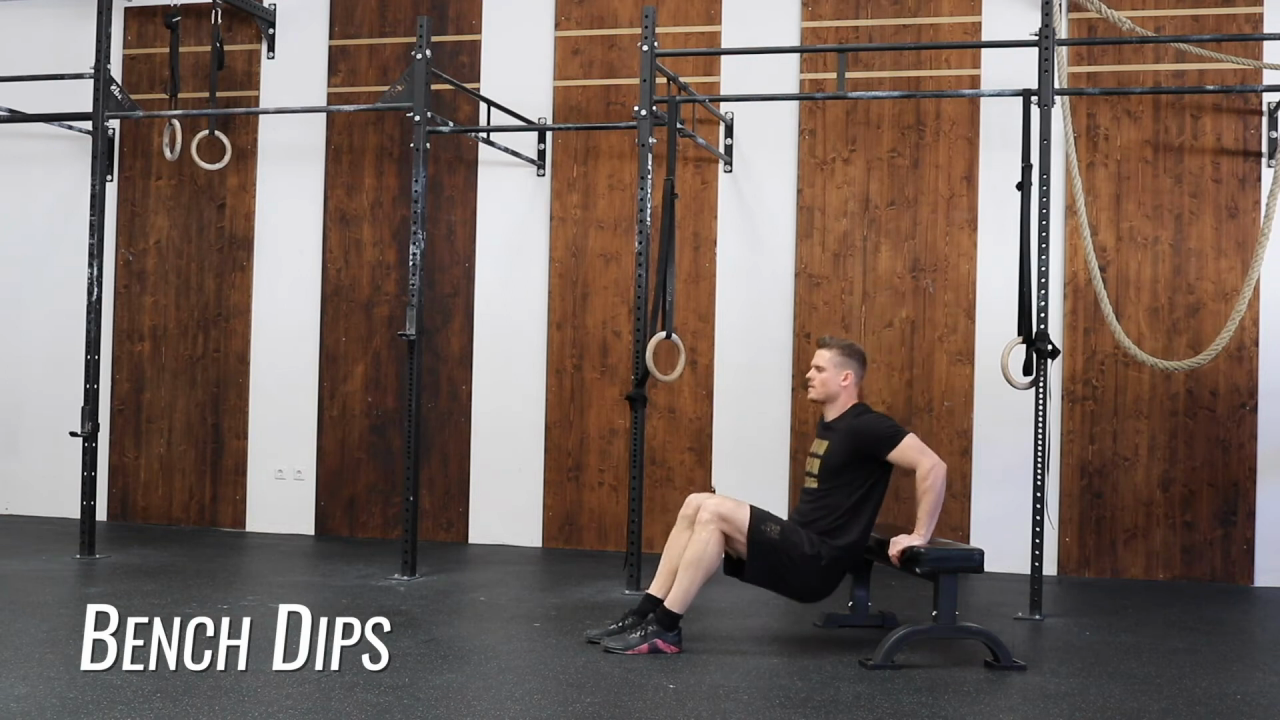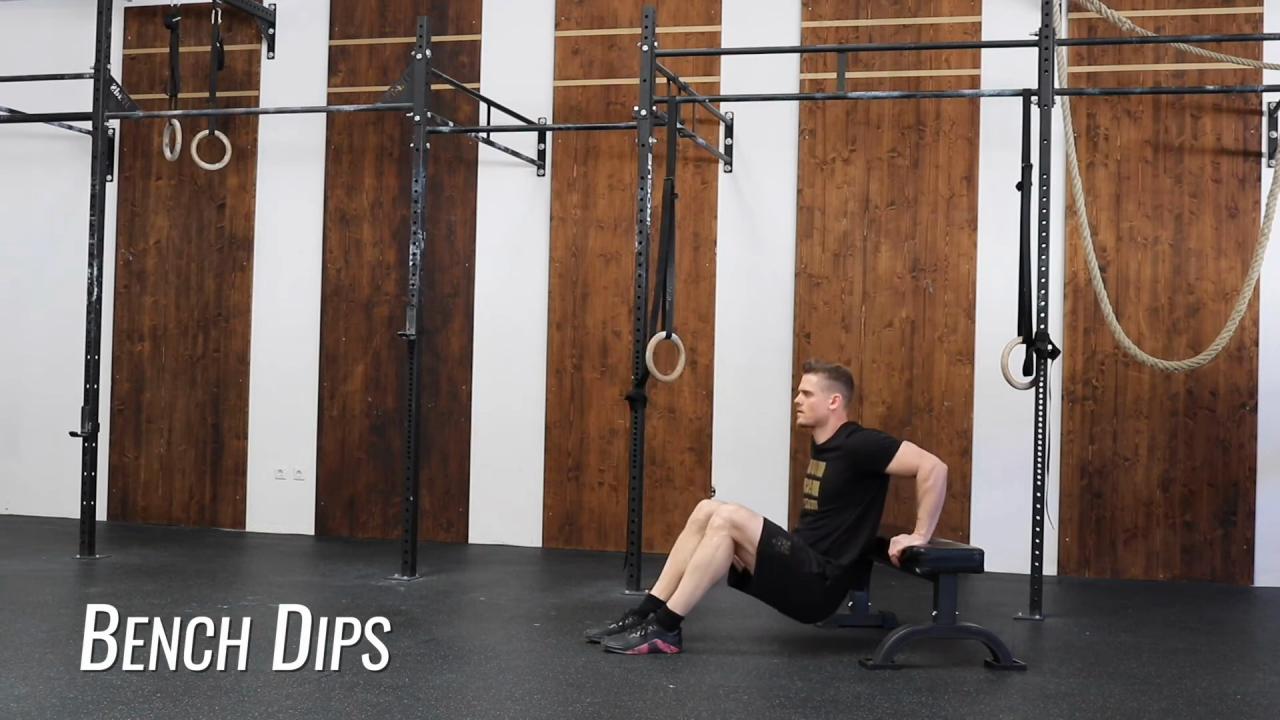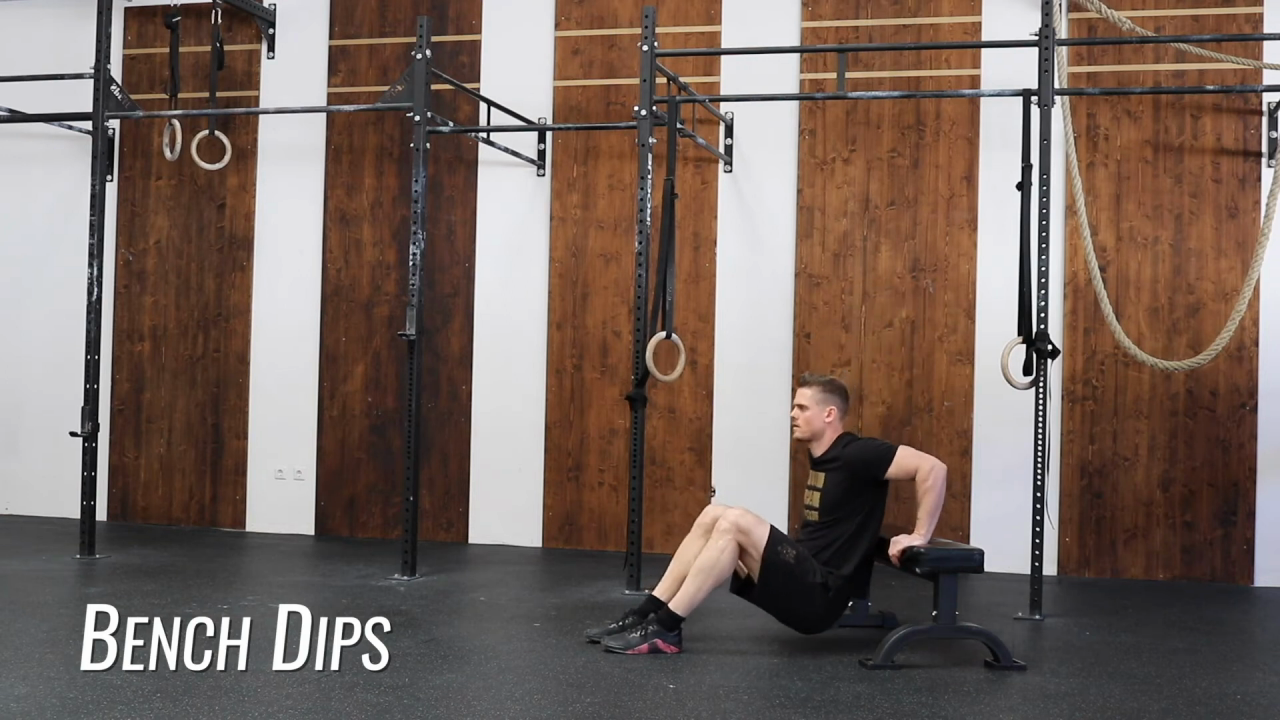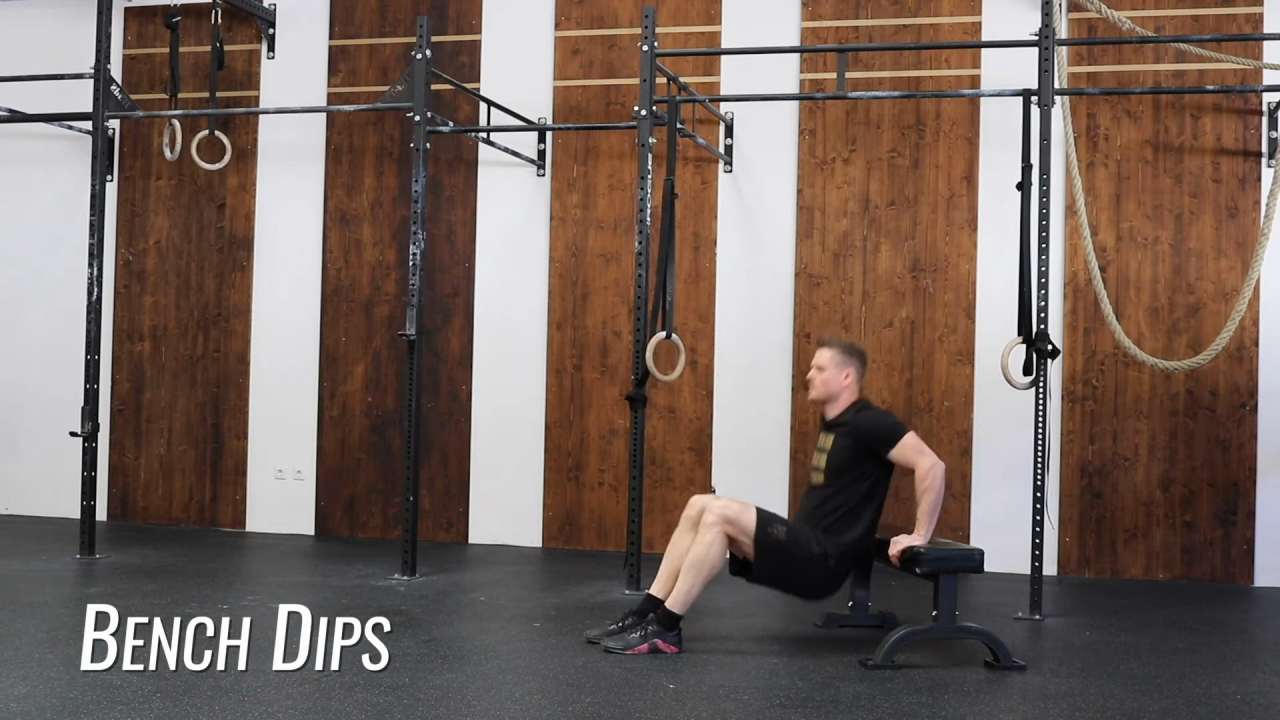
dt=0.4s
person 1, frame 1
left shoulder: (864, 426)
right shoulder: (831, 422)
left elbow: (932, 466)
left wrist: (918, 536)
right wrist: (853, 526)
left hip: (816, 562)
right hip: (799, 547)
left knee: (714, 511)
right knee: (697, 506)
left ankle: (663, 628)
right ankle: (644, 613)
person 1, frame 2
left shoulder: (857, 445)
right shoulder: (824, 443)
left elbow: (933, 467)
left wrist: (919, 537)
left hip: (818, 582)
right hip: (802, 565)
left knee: (727, 518)
right knee: (707, 512)
left ankle: (664, 629)
right ankle: (645, 614)
person 1, frame 3
left shoulder: (855, 454)
right shoulder: (823, 454)
left elbow: (933, 468)
left wrist: (919, 536)
left hip: (819, 593)
right hip: (802, 576)
left knee: (734, 522)
right knee: (713, 517)
left ankle: (664, 629)
right ankle: (644, 614)
person 1, frame 4
left shoulder: (866, 423)
right shoulder: (833, 421)
left elbow: (930, 466)
left wrist: (918, 536)
right wrist: (857, 540)
left hip: (822, 557)
right hip: (807, 542)
left knee: (717, 514)
right knee: (699, 508)
left ankle: (665, 627)
right ankle: (646, 614)
